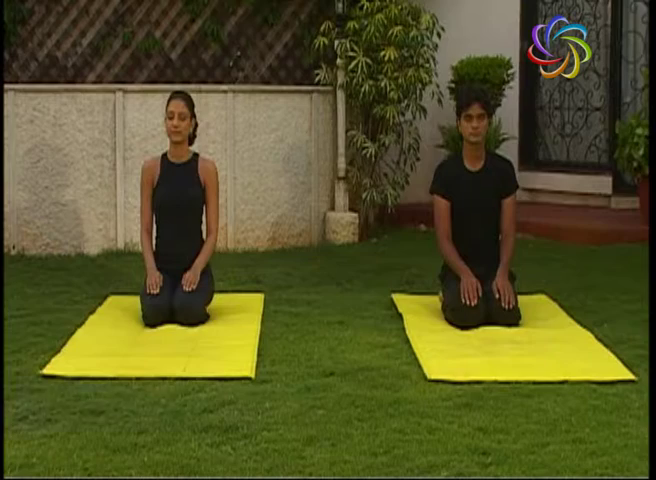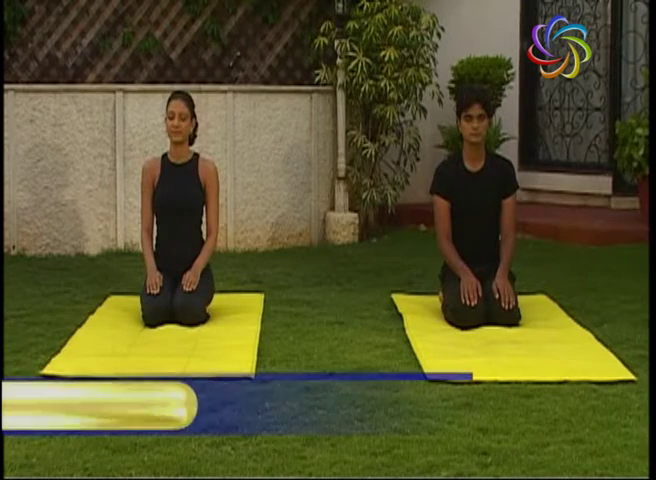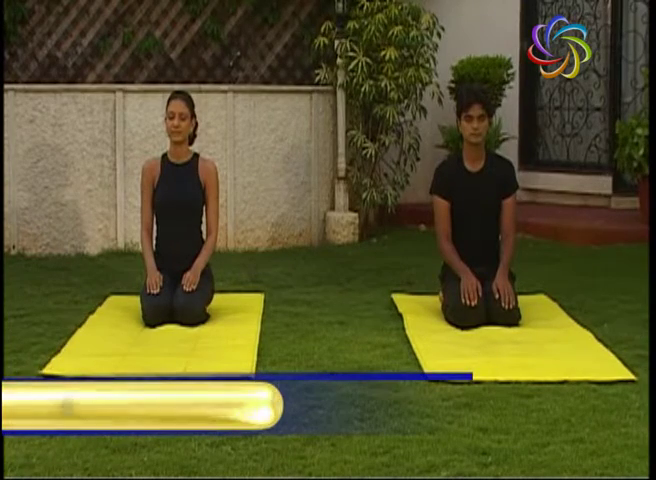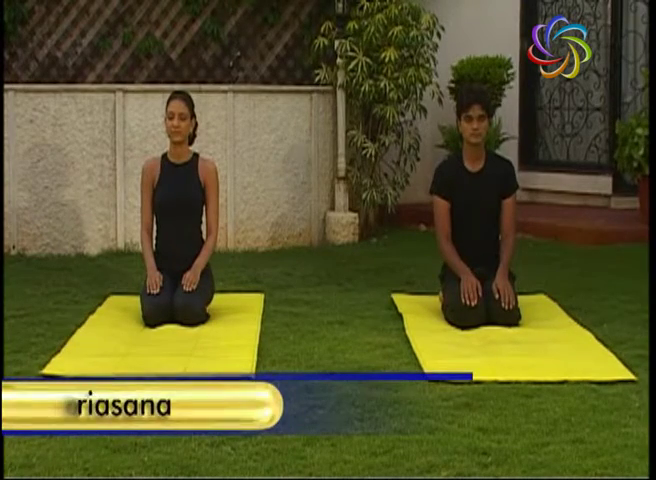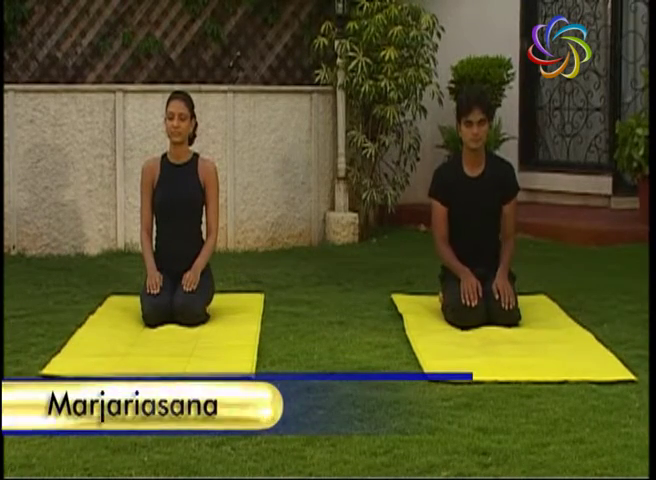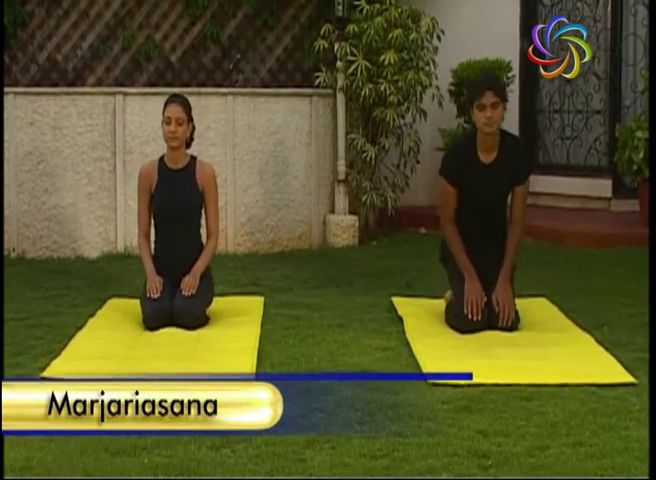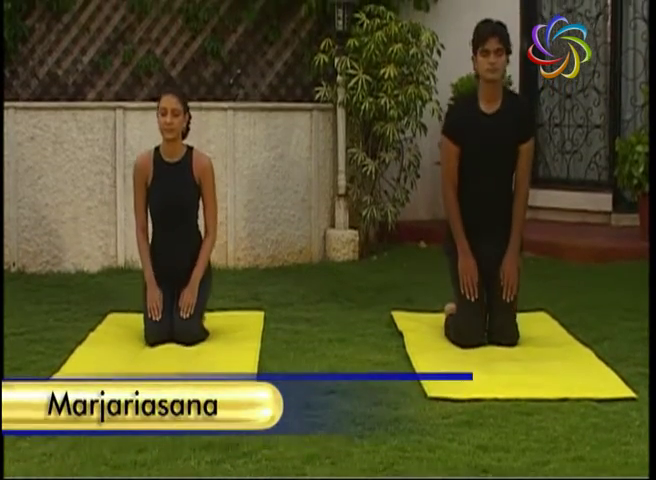
dt=0.7s
person 1, frame 1
left shoulder: (503, 169)
right shoulder: (446, 172)
left elbow: (508, 233)
right elbow: (444, 237)
left wrist: (502, 273)
right wrist: (465, 274)
left hip: (493, 266)
right hip: (458, 268)
left knee: (507, 315)
right knee: (467, 315)
left ankle: (489, 292)
right ankle: (449, 295)
person 1, frame 2
left shoulder: (503, 170)
right shoulder: (446, 172)
left elbow: (508, 233)
right elbow: (444, 238)
left wrist: (502, 273)
right wrist: (465, 274)
left hip: (494, 266)
right hip: (458, 267)
left knee: (507, 315)
right knee: (467, 315)
left ankle: (490, 291)
right ankle: (449, 296)
person 1, frame 3
left shoulder: (504, 170)
right shoulder: (446, 172)
left elbow: (508, 233)
right elbow: (444, 238)
left wrist: (502, 273)
right wrist: (465, 274)
left hip: (493, 266)
right hip: (458, 268)
left knee: (507, 314)
right knee: (467, 315)
left ankle: (490, 291)
right ankle: (449, 295)
person 1, frame 4
left shoulder: (503, 170)
right shoulder: (445, 172)
left elbow: (508, 233)
right elbow: (444, 238)
left wrist: (502, 273)
right wrist: (465, 274)
left hip: (493, 266)
right hip: (458, 268)
left knee: (507, 314)
right knee: (467, 315)
left ankle: (490, 292)
right ankle: (449, 296)
person 1, frame 5
left shoulder: (504, 172)
right shoulder: (444, 175)
left elbow: (508, 236)
right elbow: (441, 241)
left wrist: (503, 274)
right wrist: (464, 275)
left hip: (493, 268)
right hip: (458, 269)
left knee: (507, 314)
right knee: (468, 315)
left ankle: (488, 294)
right ankle: (450, 297)
person 1, frame 6
left shoulder: (517, 155)
right shoulder: (456, 156)
left elbow: (516, 222)
right elbow: (448, 222)
left wrist: (504, 280)
right wrist: (470, 278)
left hip: (498, 248)
right hip: (461, 249)
left knee: (505, 321)
right knee: (469, 321)
left ankle: (490, 298)
right ankle: (455, 299)
person 1, frame 7
left shoulder: (520, 113)
right shoulder: (458, 114)
left elbow: (522, 185)
right elbow: (449, 186)
left wrist: (514, 249)
right wrist: (462, 250)
left hip: (503, 233)
right hip: (466, 234)
left knee: (505, 335)
right knee: (470, 335)
left ankle: (469, 312)
right ankle: (453, 315)
person 2, frame 1
left shoulder: (206, 168)
right shoulder: (151, 168)
left elbow: (212, 232)
right elbow: (145, 229)
left wrist: (196, 269)
right wrist: (151, 269)
left hip: (195, 265)
right hip: (162, 265)
left knee: (187, 310)
right knee: (154, 313)
left ankle: (190, 300)
right ankle: (166, 295)
person 2, frame 2
left shoulder: (206, 169)
right shoulder: (151, 168)
left elbow: (212, 232)
right elbow: (146, 229)
left wrist: (196, 269)
right wrist: (151, 269)
left hip: (195, 264)
right hip: (162, 265)
left knee: (187, 311)
right knee: (154, 312)
left ankle: (196, 294)
right ankle: (164, 295)
person 2, frame 3
left shoulder: (206, 169)
right shoulder: (151, 168)
left elbow: (212, 232)
right elbow: (146, 229)
left wrist: (196, 269)
right wrist: (151, 269)
left hip: (195, 265)
right hip: (162, 265)
left knee: (187, 310)
right knee: (154, 312)
left ankle: (191, 299)
right ankle: (167, 296)
person 2, frame 4
left shoulder: (206, 168)
right shoulder: (151, 168)
left elbow: (212, 231)
right elbow: (146, 229)
left wrist: (197, 269)
right wrist: (151, 269)
left hip: (195, 264)
right hip: (162, 265)
left knee: (187, 310)
right knee: (154, 312)
left ankle: (194, 298)
right ankle: (164, 294)
person 2, frame 5
left shoulder: (206, 169)
right shoulder: (151, 168)
left elbow: (212, 232)
right elbow: (145, 230)
left wrist: (196, 269)
right wrist: (151, 269)
left hip: (195, 265)
right hip: (162, 265)
left knee: (187, 310)
right knee: (154, 312)
left ankle: (192, 300)
right ankle: (167, 296)
person 2, frame 6
left shoulder: (204, 172)
right shoulder: (148, 172)
left elbow: (213, 235)
right elbow: (143, 234)
left wrist: (196, 273)
right wrist: (151, 273)
left hip: (194, 269)
right hip: (161, 269)
left knee: (187, 313)
right knee: (154, 316)
left ankle: (195, 301)
right ankle: (165, 299)
person 2, frame 7
left shoulder: (201, 163)
right shoulder: (144, 164)
left elbow: (211, 231)
right elbow: (141, 230)
left wrist: (194, 283)
right wrist: (150, 283)
left hip: (192, 262)
right hip: (159, 263)
left knee: (186, 334)
right knee: (156, 335)
left ankle: (191, 319)
right ankle: (169, 318)
